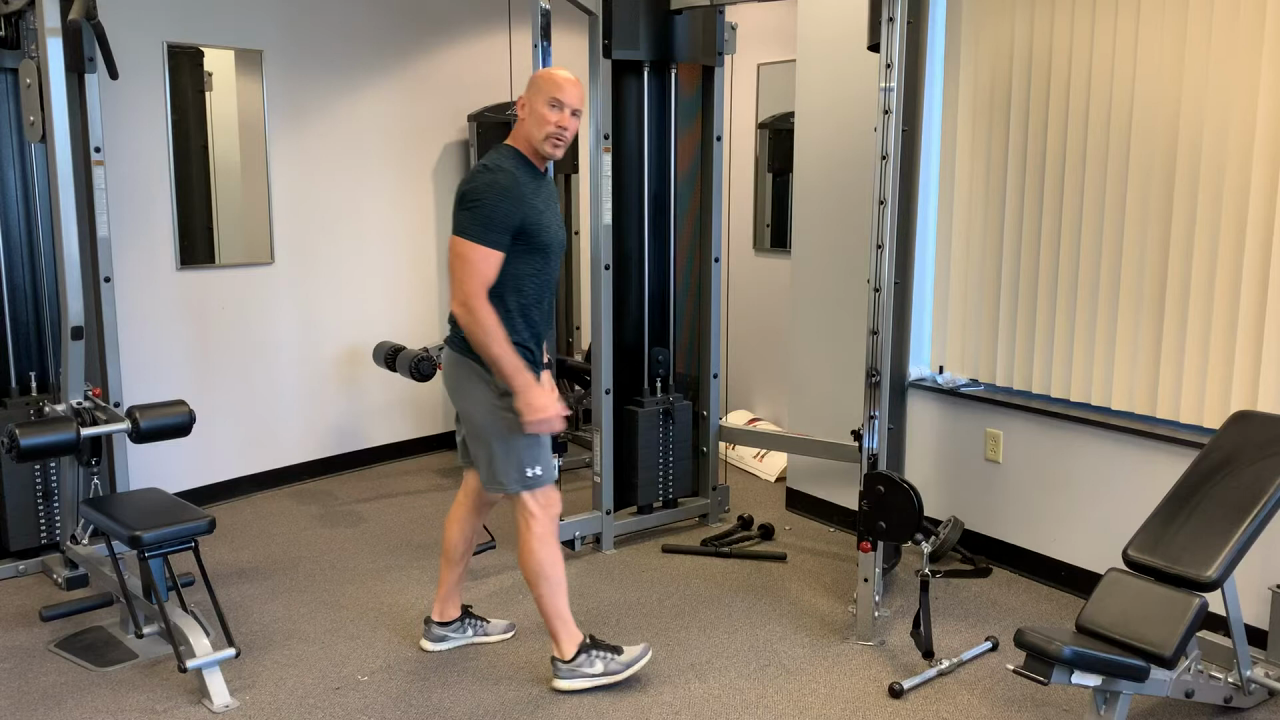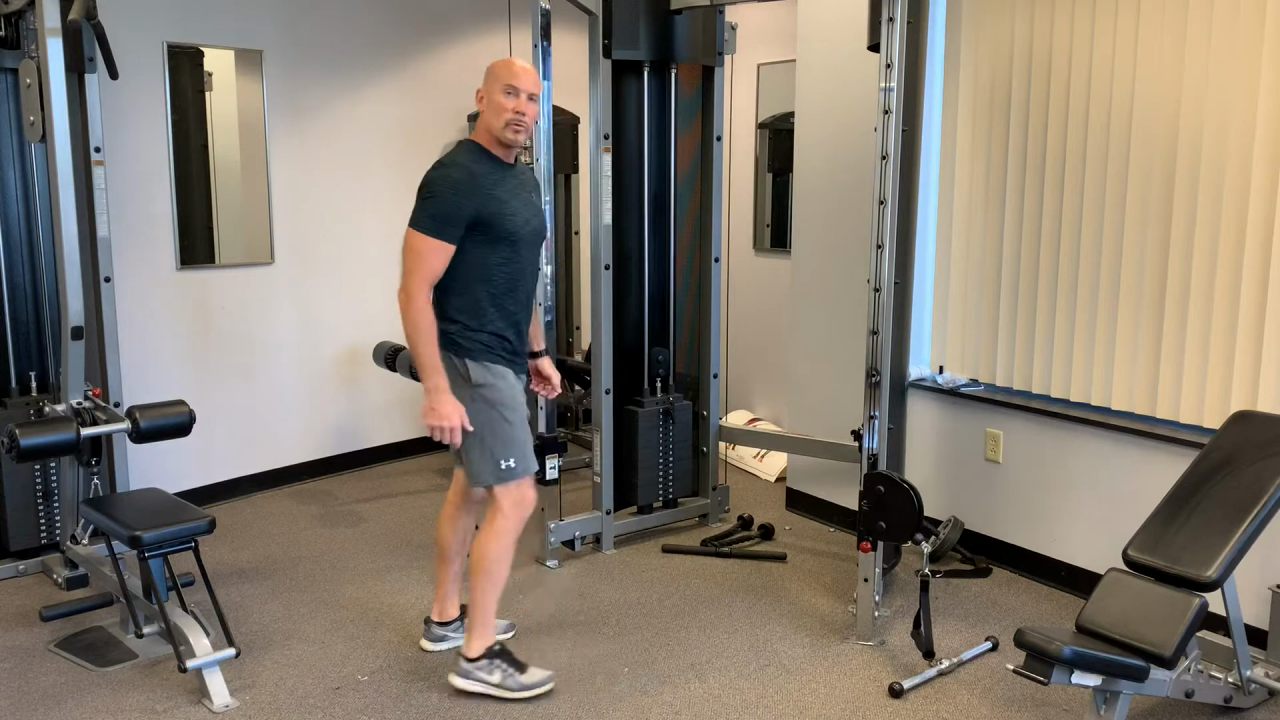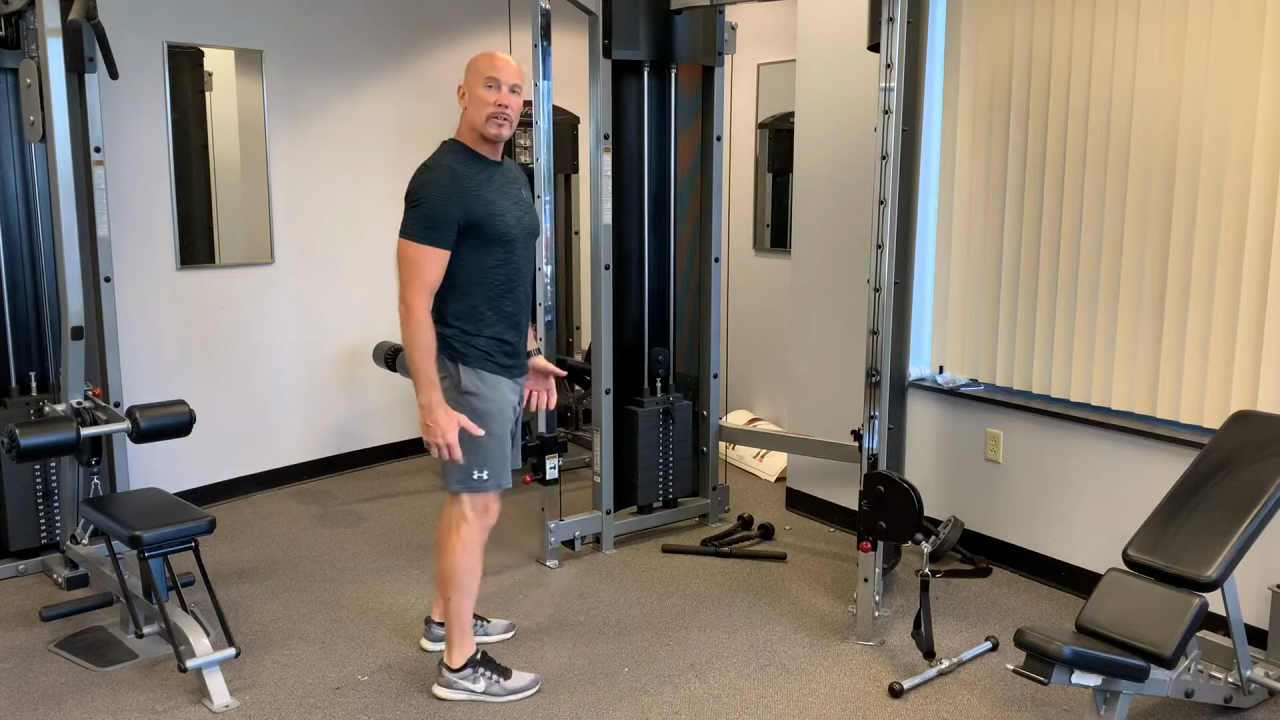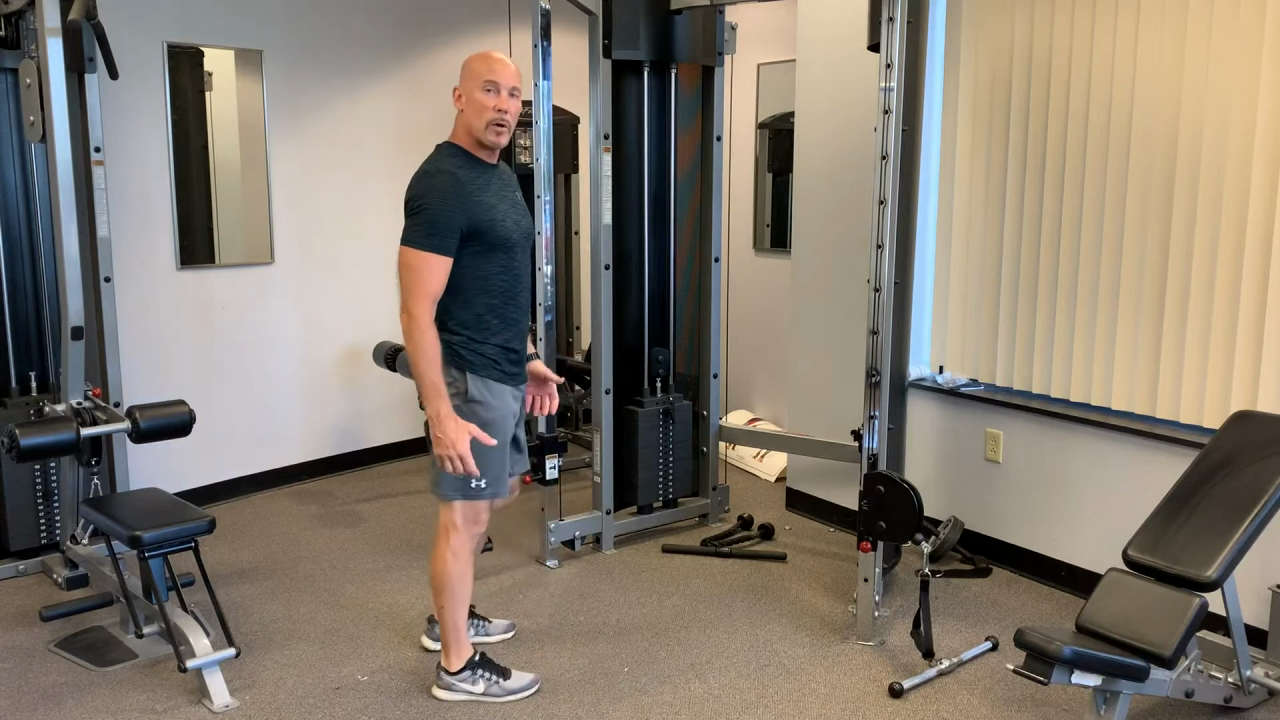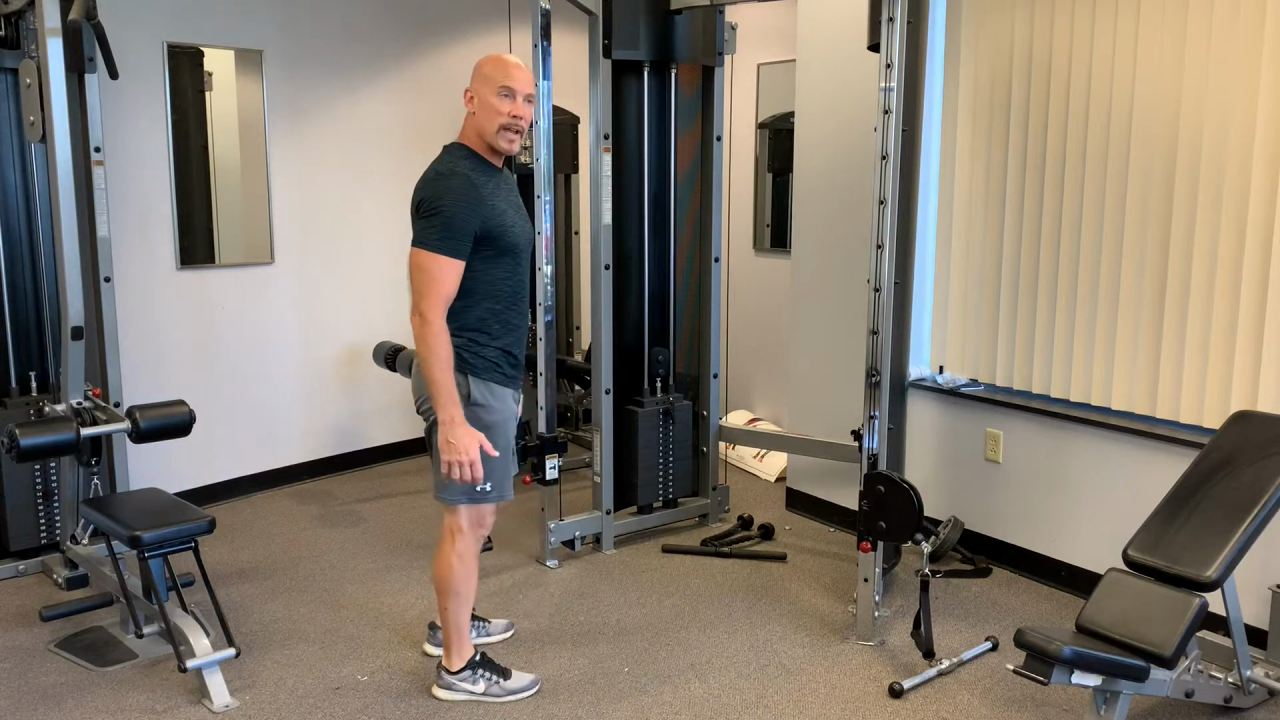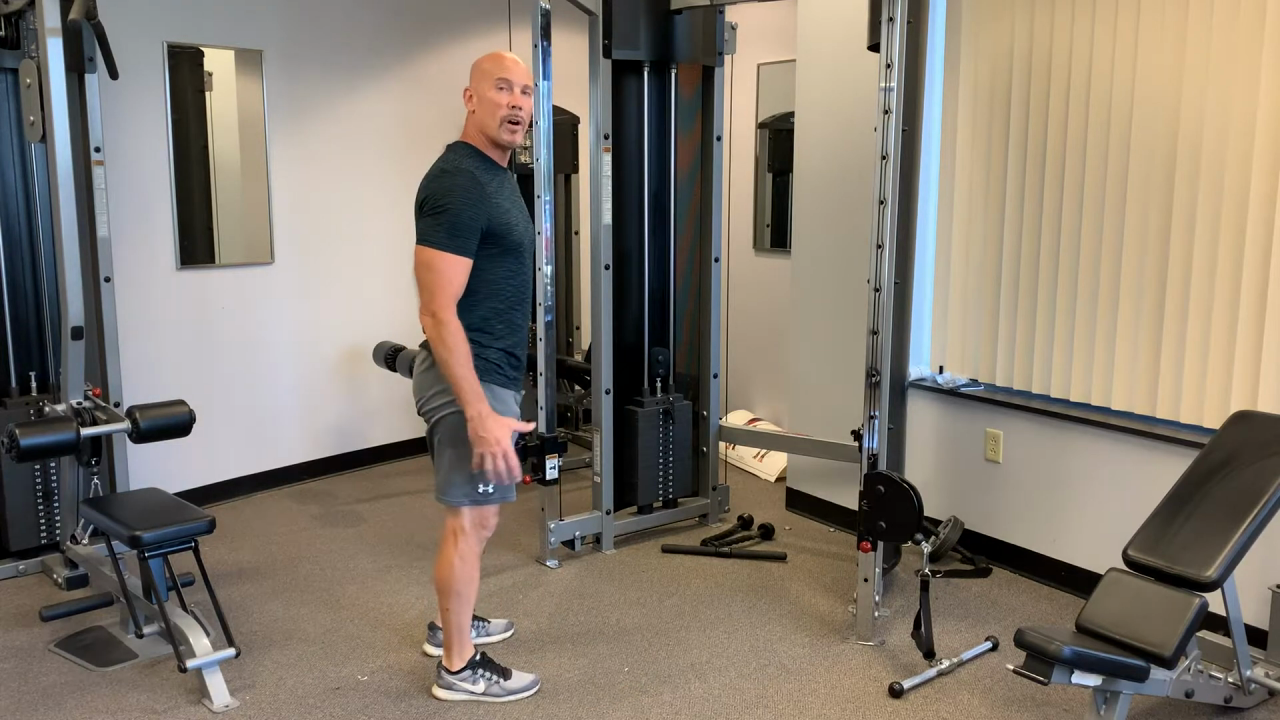
dt=0.3s
person 1, frame 1
left shoulder: (539, 184)
right shoulder: (495, 183)
right elbow: (470, 299)
left wrist: (539, 368)
right wrist: (524, 384)
left hip: (510, 366)
right hip: (492, 371)
left knee: (482, 487)
right knee: (539, 505)
left ankle: (445, 618)
right ankle: (573, 653)
person 1, frame 2
left shoulder: (523, 179)
right shoulder: (455, 178)
right elbow: (414, 291)
left wrist: (537, 352)
right wrist: (436, 390)
left hip: (503, 360)
right hip: (472, 364)
left knee: (473, 488)
right knee: (515, 498)
left ankle: (445, 616)
right ankle: (480, 653)
person 1, frame 3
left shoulder: (512, 177)
right shoulder: (442, 180)
right elbow: (415, 303)
left wrist: (531, 354)
right wrist: (432, 404)
left hip: (502, 367)
right hip: (468, 372)
left knee: (470, 501)
right knee: (476, 510)
left ankle: (444, 618)
right ankle: (460, 665)
person 1, frame 4
left shoulder: (502, 177)
right shoulder: (441, 185)
right elbow: (418, 312)
left wrist: (529, 360)
right wrist: (442, 414)
left hip: (500, 373)
right hip: (469, 378)
left knee: (498, 494)
right knee: (465, 516)
left ankle: (449, 617)
right ankle: (458, 665)
person 1, frame 5
left shoulder: (496, 178)
right shoulder: (452, 186)
right elbow: (429, 316)
right wrist: (452, 420)
left hip: (493, 376)
right hip: (469, 381)
left knee: (484, 506)
right knee: (470, 518)
left ankle: (452, 622)
right ankle: (460, 667)
person 1, frame 6
left shoulder: (495, 176)
right shoulder: (458, 183)
right elbow: (439, 314)
right wrist: (480, 413)
left hip: (492, 375)
right hip: (470, 380)
left knee: (477, 510)
right knee: (472, 519)
left ankle: (450, 623)
right ankle: (459, 666)
